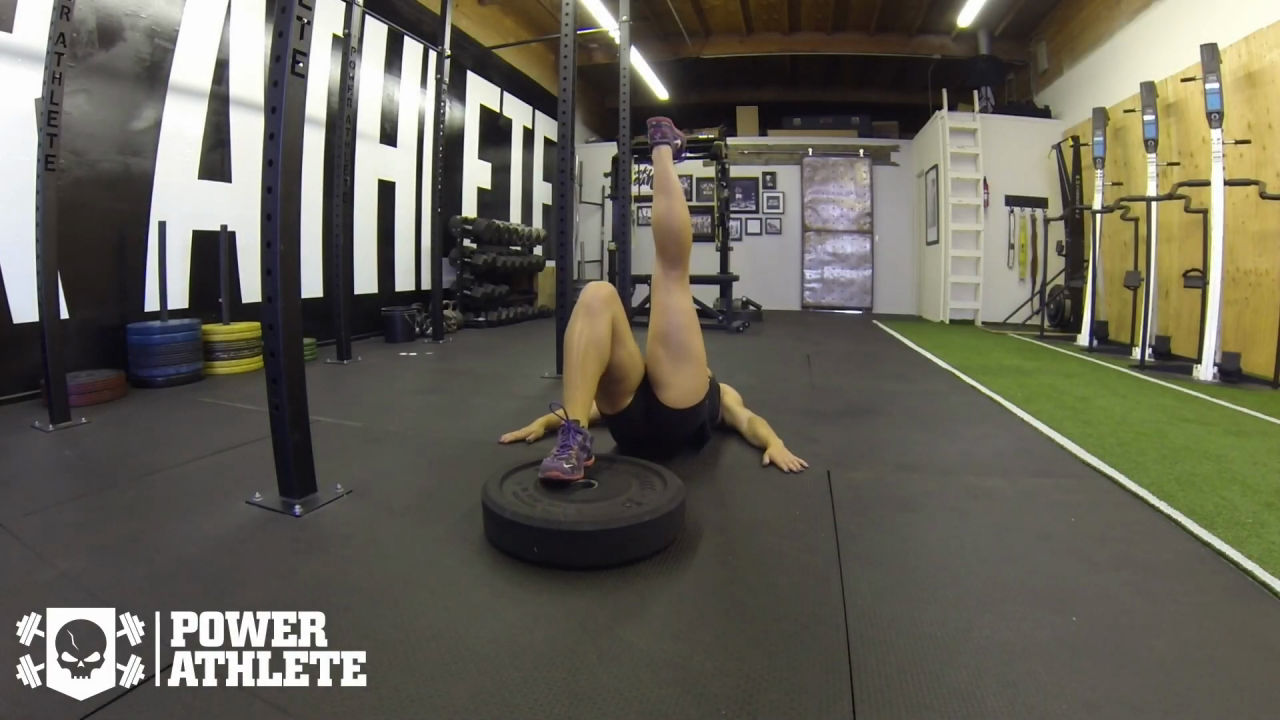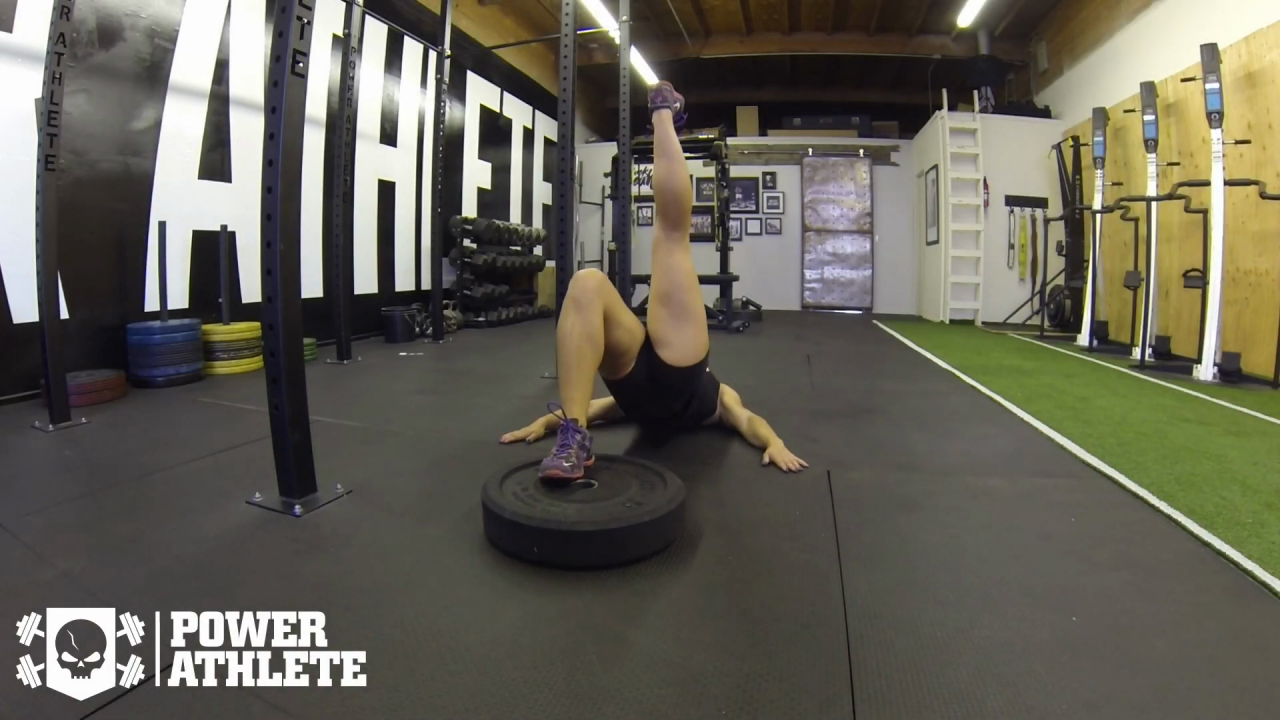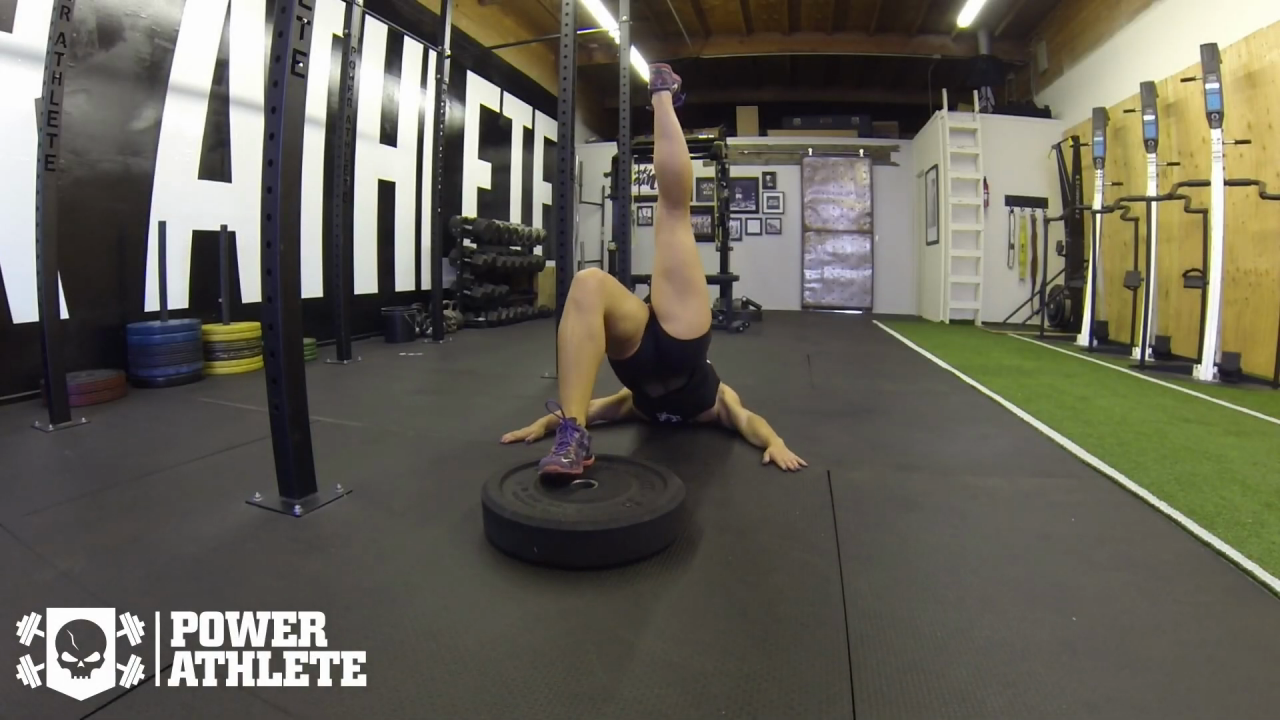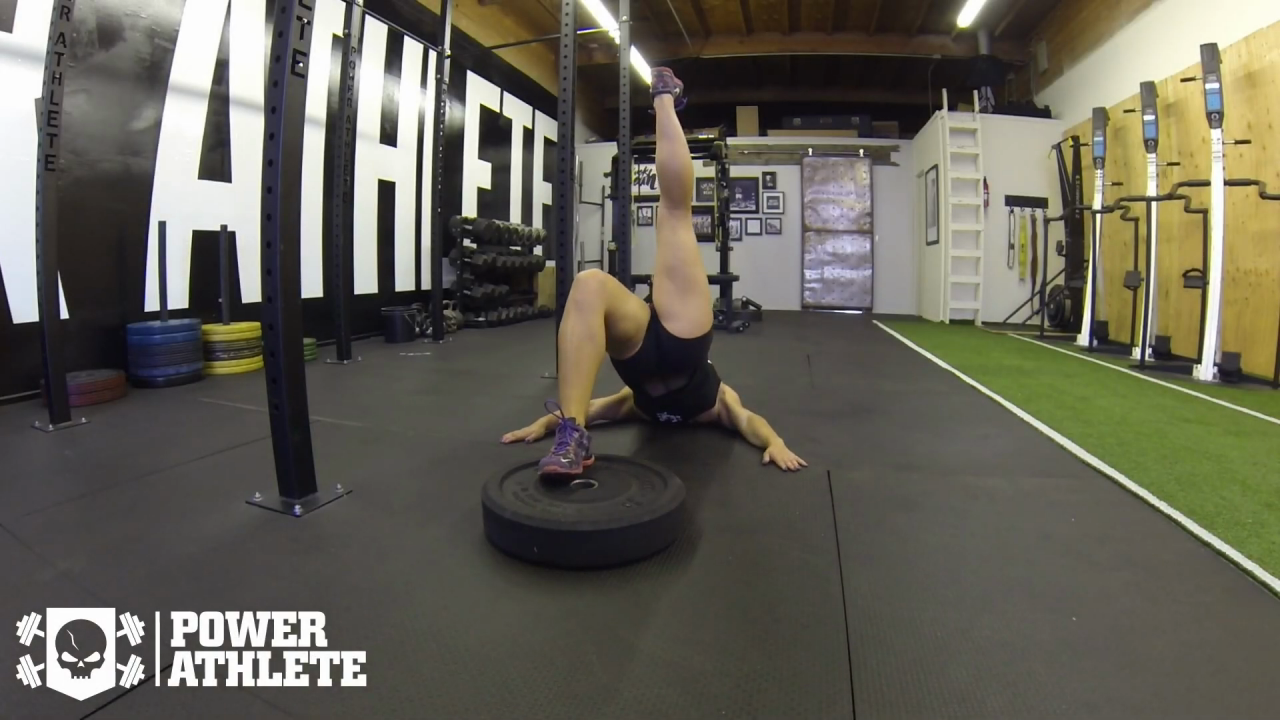
dt=0.3s
person 1, frame 1
left shoulder: (720, 394)
right shoulder: (643, 387)
left elbow: (747, 420)
right elbow: (595, 403)
left wrist: (775, 444)
right wrist: (547, 421)
left hip: (679, 414)
right hip: (632, 417)
right knee: (597, 295)
right ankle: (573, 439)
person 1, frame 2
left shoulder: (716, 393)
left elbow: (746, 419)
right elbow: (594, 404)
left wrist: (774, 443)
left hip: (678, 379)
right hip: (638, 381)
right ankle: (573, 437)
person 1, frame 3
left shoulder: (716, 395)
right elbow: (598, 406)
left wrist: (775, 444)
left hip: (681, 345)
right hip: (642, 359)
right ankle: (572, 437)
person 1, frame 4
left shoulder: (716, 395)
right elbow: (599, 406)
left wrist: (775, 443)
left hip: (683, 344)
right hip: (643, 359)
right ankle: (572, 436)
